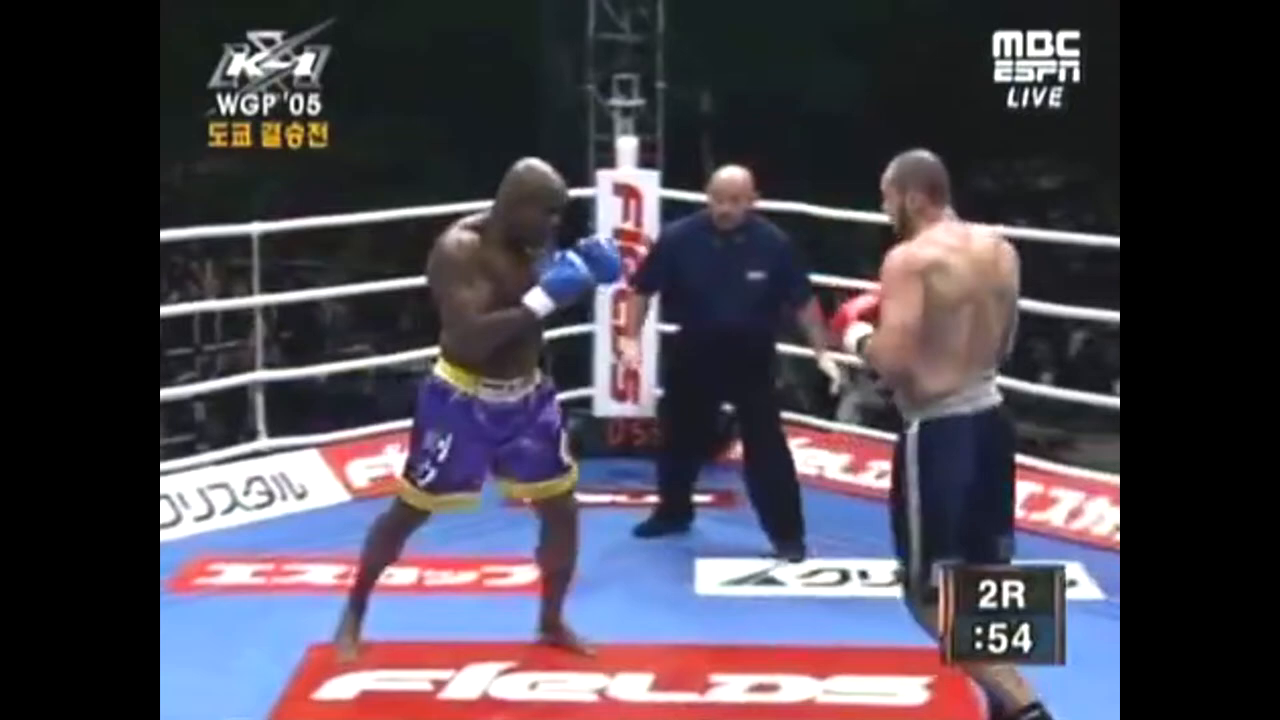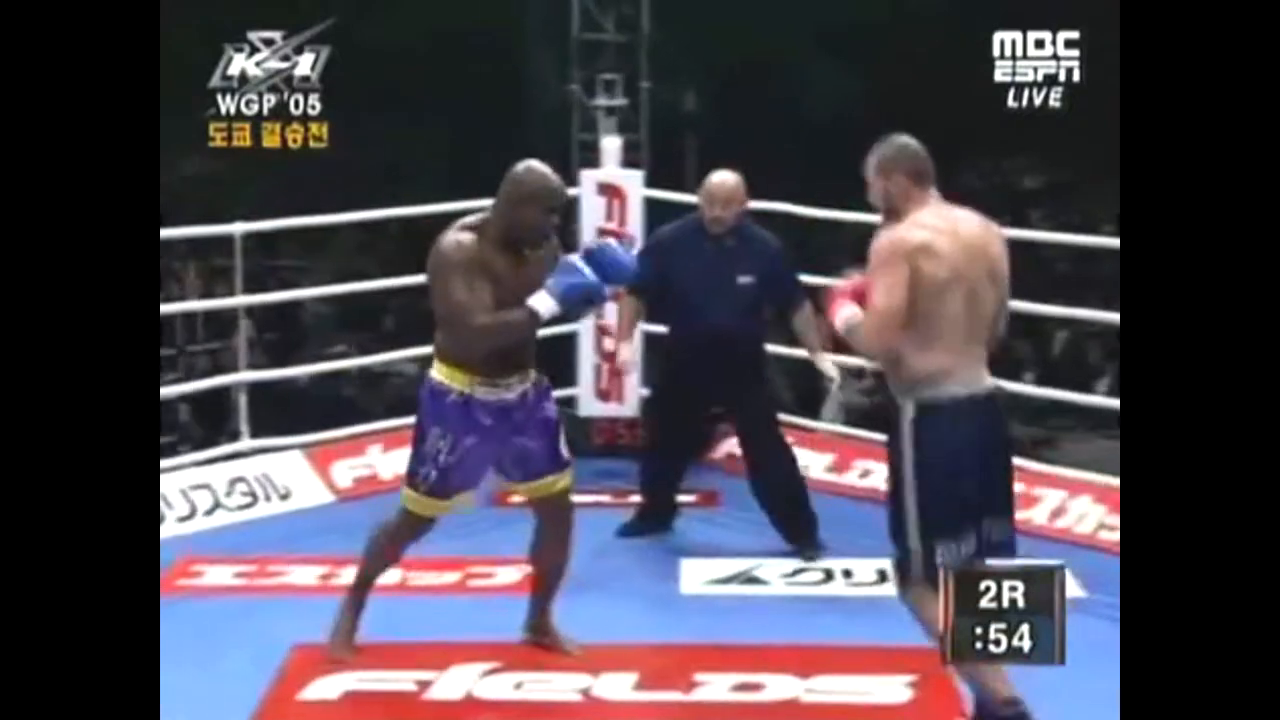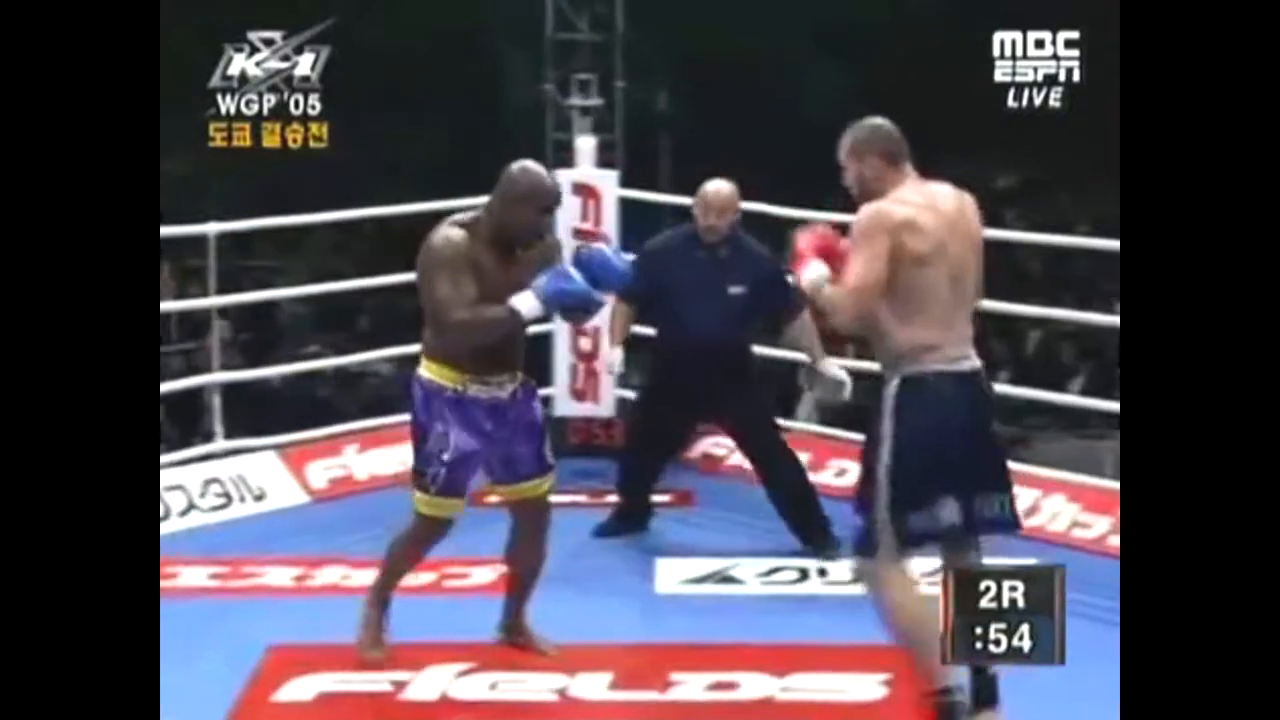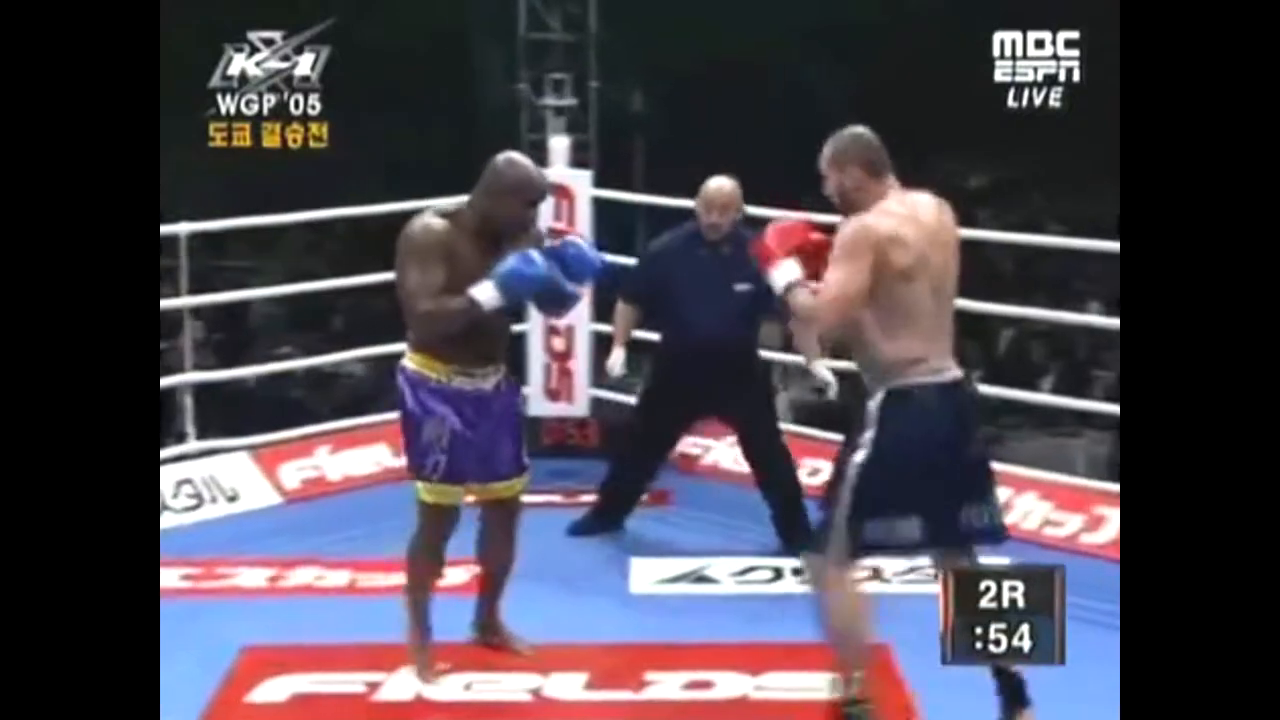
dt=0.1s
person 1, frame 1
left shoulder: (910, 259)
right shoulder: (999, 250)
left elbow: (892, 362)
left wrist: (856, 331)
left hip: (939, 433)
right hip: (989, 421)
left knee: (930, 597)
person 1, frame 2
left shoulder: (897, 242)
right shoulder: (986, 233)
left elbow: (876, 344)
left wrist: (845, 311)
left hip: (933, 417)
right hip: (983, 407)
left knee: (925, 585)
right knee: (971, 570)
person 1, frame 3
left shoulder: (880, 217)
right shoulder: (960, 205)
left elbow: (849, 312)
left wrist: (813, 273)
left hip: (919, 395)
right hip: (967, 384)
left knee: (882, 560)
right knee: (961, 547)
person 1, frame 4
left shoulder: (864, 230)
right shoulder: (937, 214)
left elbow: (828, 319)
left wrist: (785, 269)
right wrist: (824, 264)
left hip: (902, 407)
right hip: (951, 394)
left knee: (830, 560)
right knee: (959, 554)
person 2, frame 1
left shoulder: (538, 243)
right shoulder: (460, 248)
left elbow: (558, 306)
right elbow: (474, 333)
left wrist: (585, 274)
right wrist: (542, 298)
left hip: (526, 393)
right hip: (462, 398)
left knee: (561, 511)
right knee: (409, 511)
left ankle: (551, 621)
right ankle: (353, 610)
person 2, frame 2
left shoulder: (541, 244)
right shoulder: (459, 249)
left elbow: (569, 309)
right elbow: (476, 334)
left wrist: (594, 282)
right wrist: (549, 299)
left hip: (523, 393)
right hip: (462, 398)
left knee: (557, 511)
right knee: (417, 516)
left ankle: (539, 622)
right ankle: (352, 607)
person 2, frame 3
left shoulder: (535, 246)
right shoulder: (451, 246)
left elbow: (568, 310)
right elbow: (460, 328)
left wrist: (585, 292)
right wrist: (533, 300)
left hip: (511, 391)
right hip: (451, 395)
left knee: (533, 512)
right knee: (433, 523)
left ankle: (513, 622)
right ankle: (377, 608)
person 2, frame 4
left shoulder: (518, 237)
right shoulder: (429, 235)
left elbow: (554, 306)
right elbow: (423, 317)
left wrist: (567, 275)
right wrist: (492, 291)
left hip: (493, 383)
right hip: (435, 386)
left knee: (503, 510)
right knee: (436, 517)
left ankle: (487, 620)
right ankle: (419, 633)
person 3, frame 1
left shoulder: (773, 243)
right shoulder: (679, 238)
left elbow: (802, 300)
right elbow: (643, 287)
left wrist: (822, 351)
right wrist: (632, 337)
left hip: (751, 359)
right hip: (695, 357)
left knee: (765, 444)
right knee: (679, 437)
left ankle: (788, 532)
right ankle: (673, 511)
person 3, frame 2
left shoulder: (763, 248)
right shoulder: (669, 242)
left elbow: (796, 304)
right elbow: (637, 292)
left wrist: (818, 354)
right wrist: (626, 338)
left hip: (741, 363)
right hip: (684, 361)
left knee: (766, 446)
right knee: (665, 437)
left ankle: (800, 530)
right ankle: (655, 511)
person 3, frame 3
left shoulder: (754, 259)
right shoulder: (664, 251)
left elbow: (794, 312)
right elbow: (629, 299)
left wrist: (821, 361)
right wrist: (616, 344)
left hip: (732, 372)
right hip: (675, 371)
left knee: (768, 451)
right knee: (643, 442)
left ankle: (814, 529)
right ankle: (631, 513)
person 3, frame 4
right shoulder: (667, 251)
right elbow: (632, 299)
left wrist: (814, 361)
right wrist: (619, 346)
left hip: (736, 371)
right hip: (678, 367)
left knee: (767, 450)
right knee: (643, 442)
left ankle: (795, 530)
right ankle: (609, 510)
